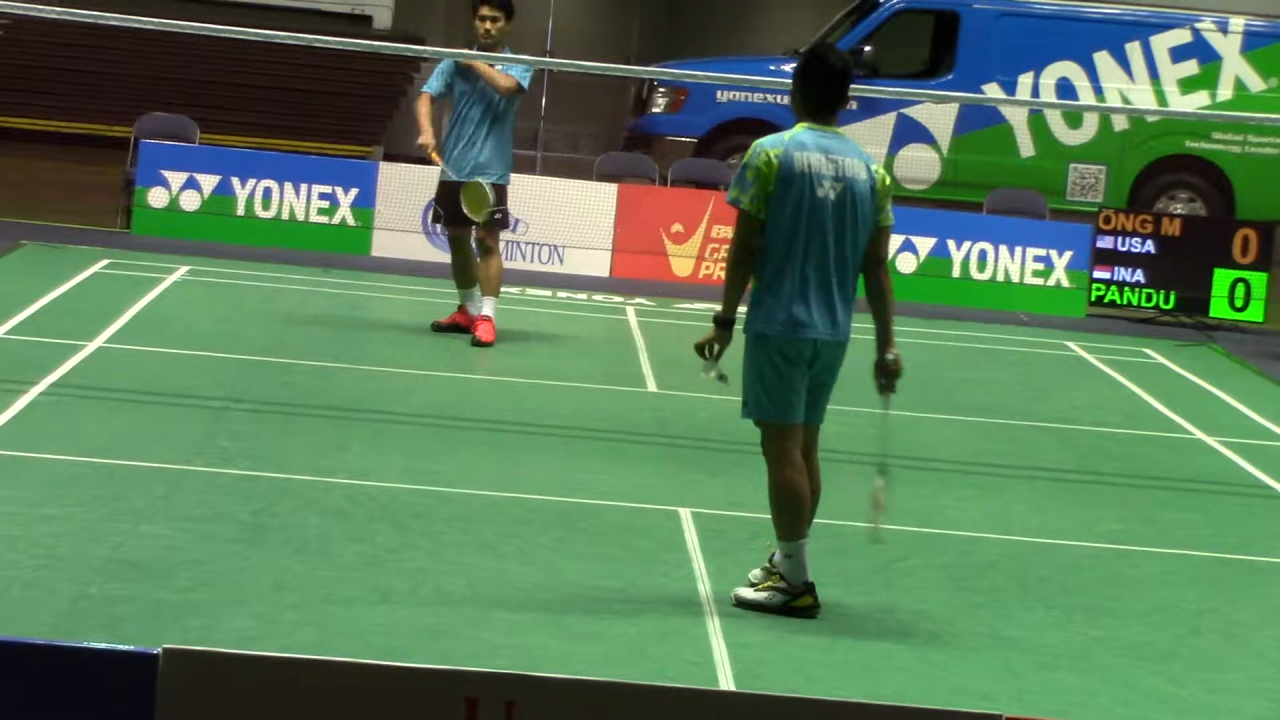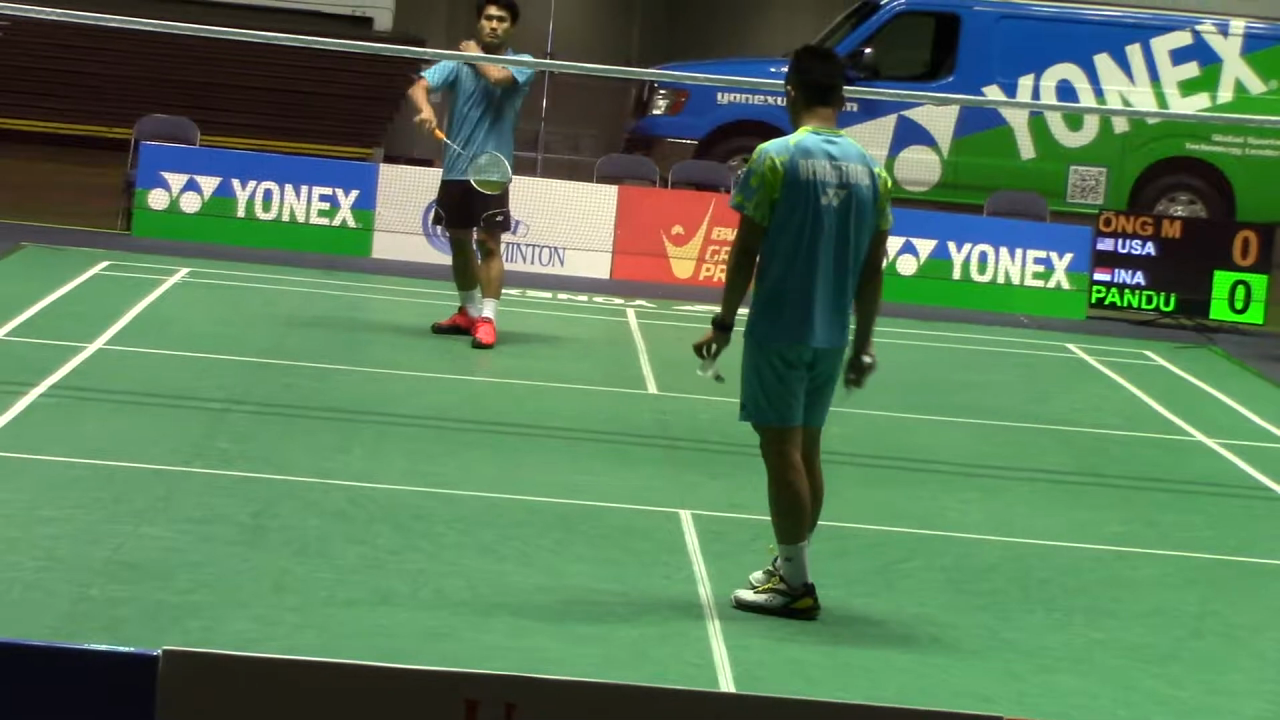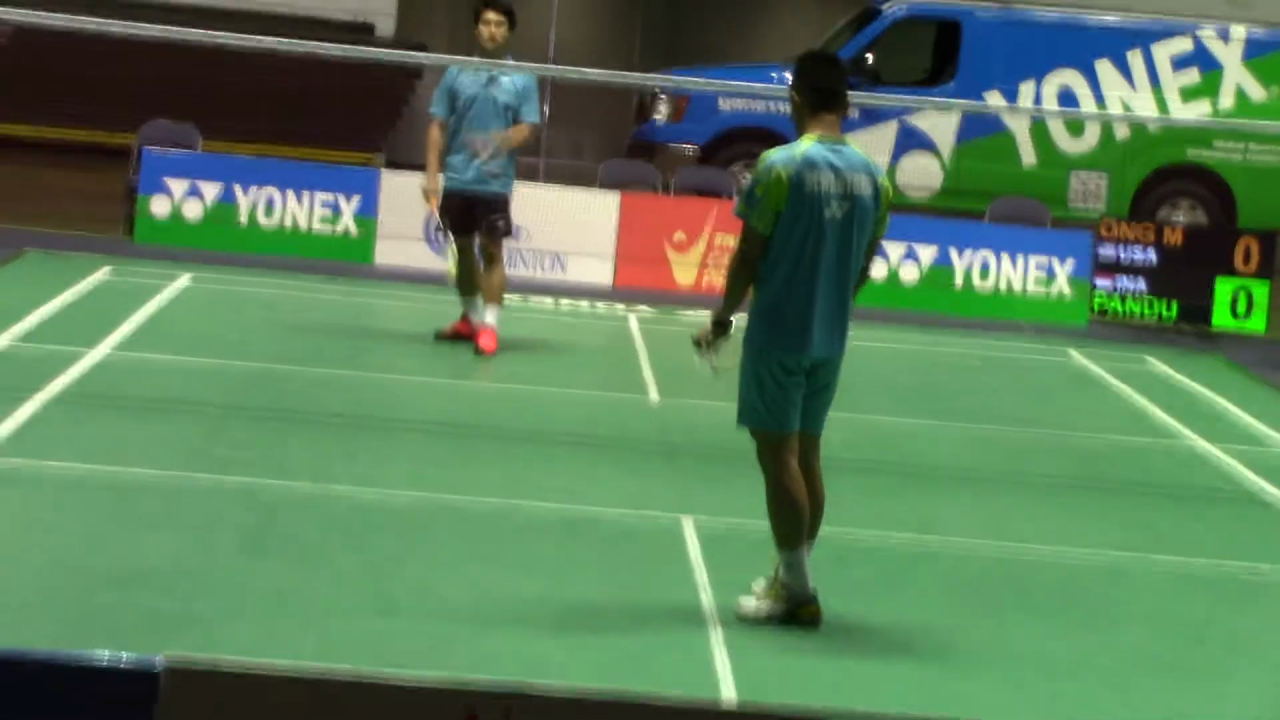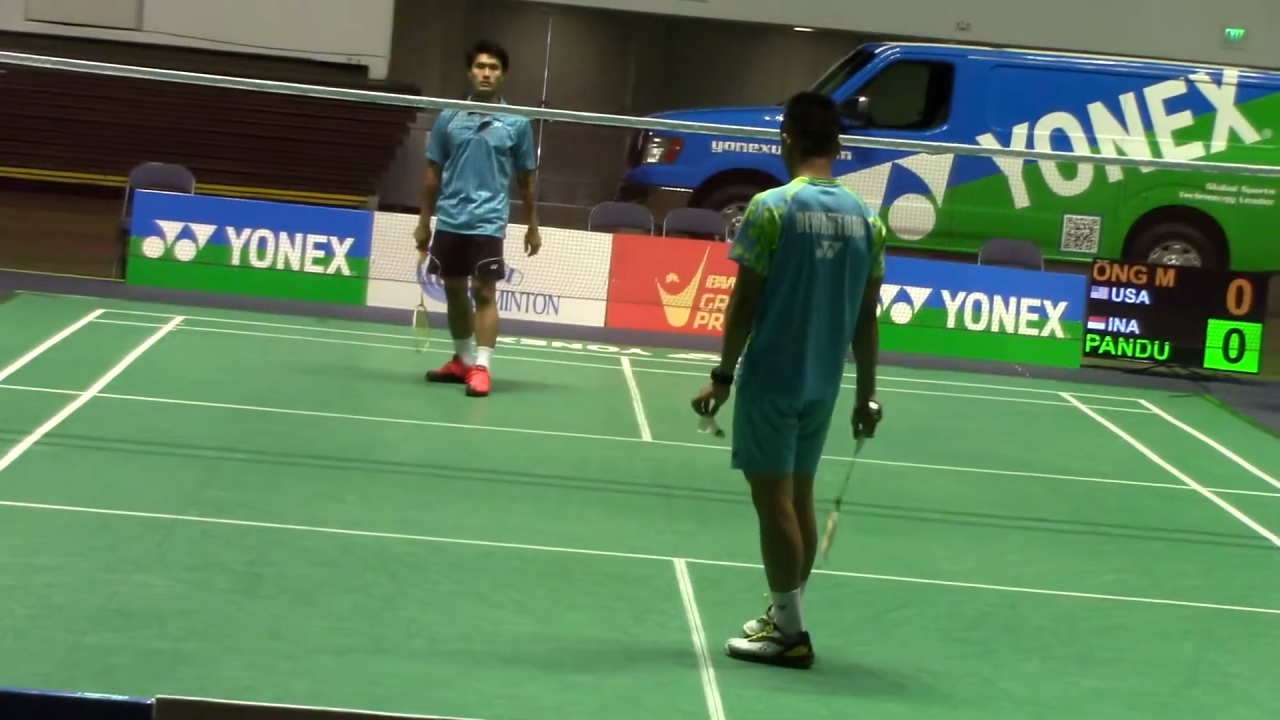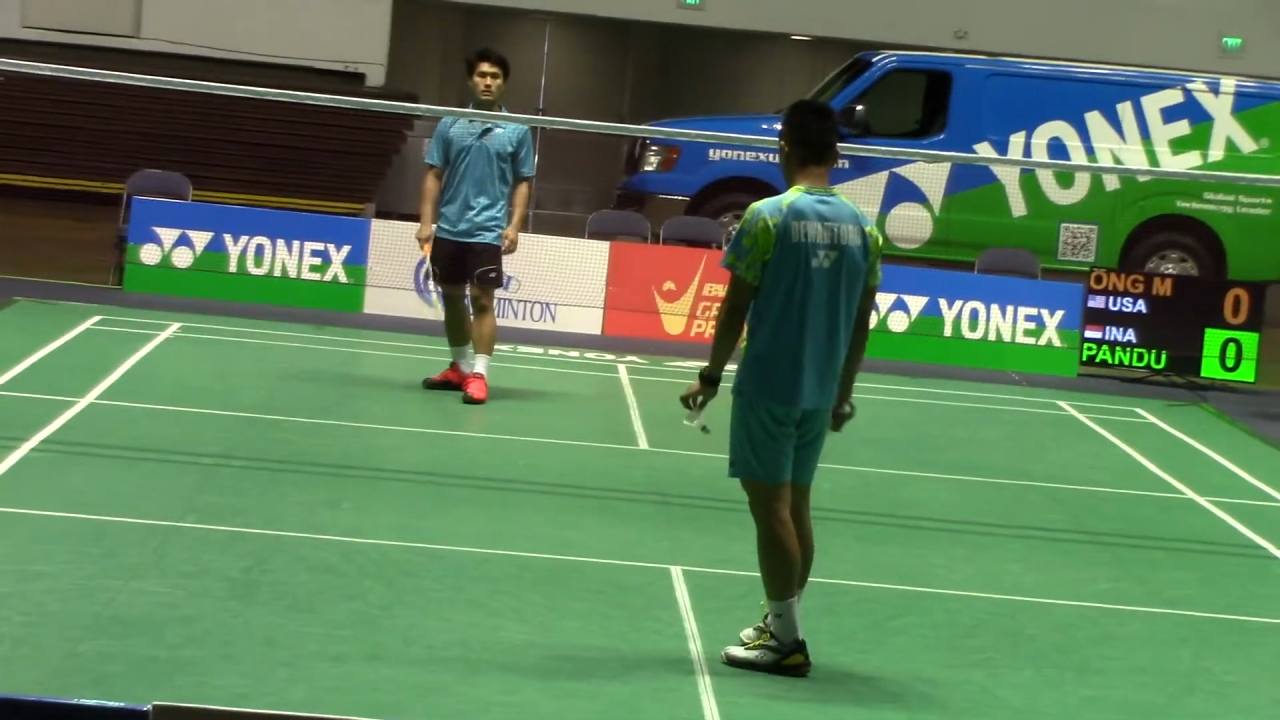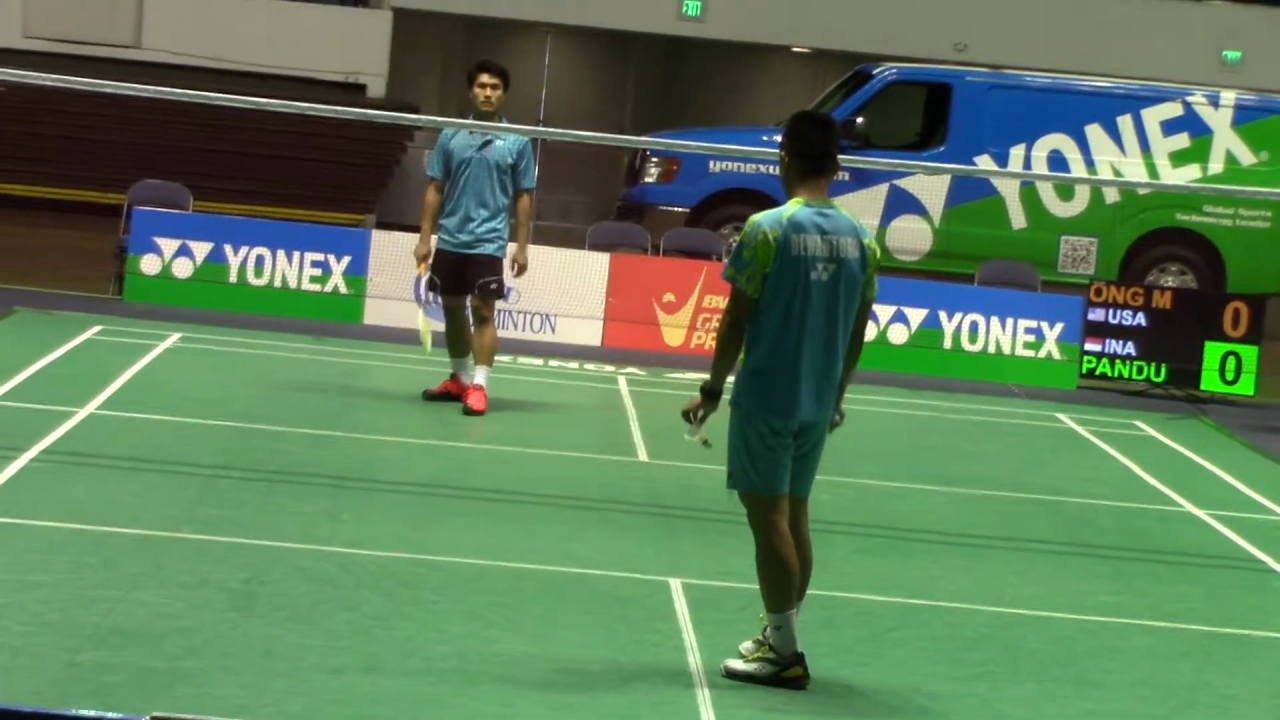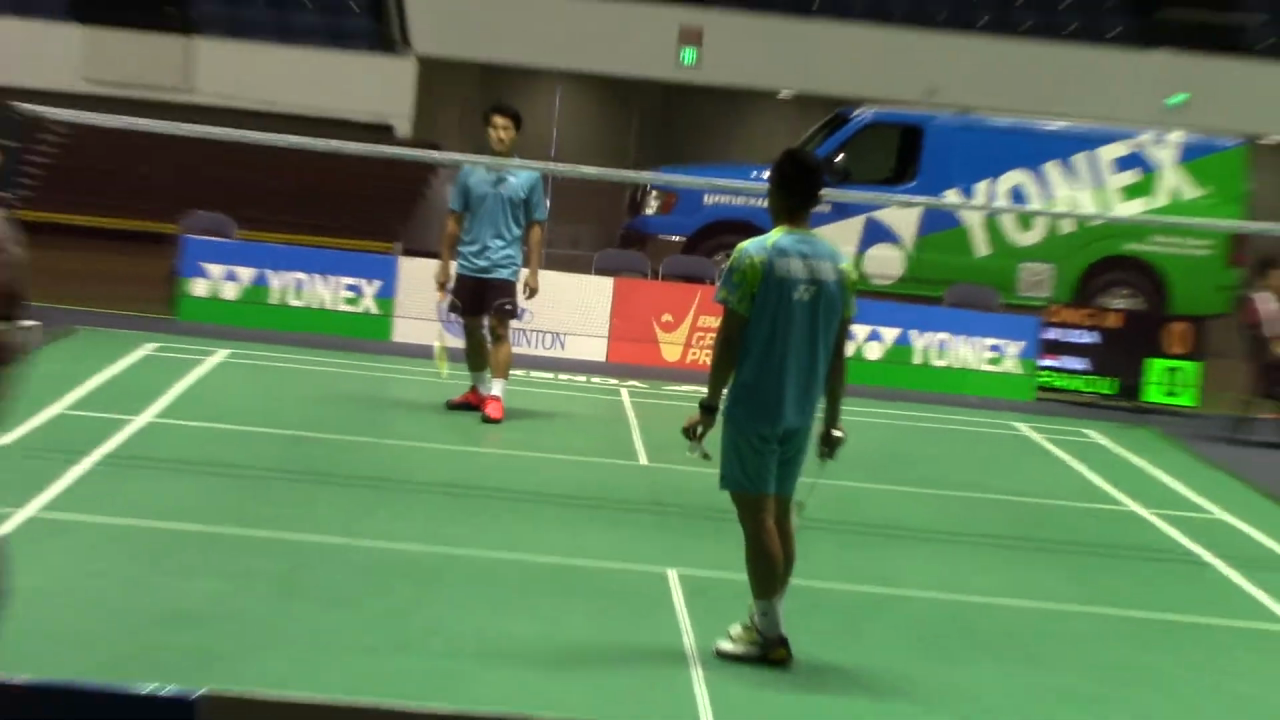
dt=0.4s
person 1, frame 1
left shoulder: (770, 152)
right shoulder: (869, 167)
left elbow: (745, 248)
right elbow: (876, 264)
left wrist: (724, 320)
right wrist: (886, 344)
left hip: (779, 324)
right hip: (833, 330)
left knee: (782, 447)
right knee: (803, 445)
left ankle: (794, 584)
right ankle: (787, 564)
person 1, frame 2
left shoulder: (774, 156)
right shoulder: (871, 169)
left elbow: (746, 252)
right elbow: (872, 268)
left wrist: (723, 322)
right wrist: (862, 344)
left hip: (779, 330)
right hip: (831, 336)
left knee: (781, 450)
right knee: (805, 450)
left ankle: (795, 585)
right ankle: (788, 567)
person 1, frame 3
left shoulder: (781, 165)
right shoulder: (873, 177)
left elbow: (749, 257)
right elbow: (861, 268)
left wrist: (721, 320)
left hip: (777, 337)
right hip: (829, 342)
left knee: (778, 456)
right knee: (805, 455)
left ankle: (796, 592)
right ankle: (791, 577)
person 1, frame 4
left shoulder: (771, 206)
right shoulder: (865, 218)
left elbow: (745, 302)
right elbow: (867, 315)
left wrist: (722, 375)
right wrist: (866, 391)
left hip: (771, 378)
right hip: (822, 384)
left knee: (772, 498)
right knee: (798, 497)
left ankle: (789, 632)
right ankle: (783, 617)
person 1, frame 5
left shoulder: (768, 215)
right shoulder: (862, 227)
left elbow: (736, 308)
right elbow: (861, 322)
left wrist: (710, 375)
right wrist: (843, 392)
left hip: (768, 386)
right hip: (819, 391)
left knee: (771, 506)
right knee: (795, 505)
left ankle: (786, 640)
right ankle: (780, 624)
person 1, frame 6
left shoulder: (768, 227)
right shoulder: (861, 239)
left elbow: (737, 320)
right elbow: (856, 332)
left wrist: (712, 389)
left hip: (766, 398)
right hip: (816, 403)
left knee: (769, 518)
right knee: (794, 517)
left ankle: (785, 652)
right ankle: (779, 637)
person 1, frame 7
left shoulder: (753, 254)
right shoulder: (837, 264)
left elbow: (730, 339)
right elbow: (837, 351)
left wrist: (709, 404)
right wrist: (832, 419)
left hip: (754, 409)
right hip: (800, 413)
left knee: (756, 515)
right knee: (779, 516)
left ankle: (769, 635)
right ankle: (766, 623)
person 2, frame 1
left shoulder: (518, 65)
right shoulder: (453, 63)
left elbow: (506, 87)
right elbow: (426, 96)
left wrist: (475, 62)
right wrist: (427, 130)
left hip: (491, 172)
right hip: (453, 168)
left knee: (487, 242)
right knee: (457, 239)
left ankle: (486, 317)
right ankle: (467, 310)
person 2, frame 2
left shoulder: (522, 64)
right shoulder: (457, 62)
left elbow: (497, 77)
right elbow: (418, 87)
left wrist: (475, 54)
right wrist: (426, 109)
right hip: (455, 169)
left knee: (489, 244)
right knee: (459, 241)
left ankle: (487, 319)
right ankle: (468, 312)
person 2, frame 3
left shoulder: (522, 78)
right shoulder: (456, 73)
left elbow: (526, 129)
right elbow: (438, 126)
left wrist: (496, 143)
right wrist: (431, 173)
left hip: (494, 181)
right hip: (456, 179)
left knee: (491, 250)
right knee: (462, 249)
left ankle: (489, 325)
right ankle: (470, 319)
person 2, frame 4
left shoulder: (517, 123)
right shoulder: (448, 118)
left elbow: (526, 178)
right elbow: (433, 172)
left wrist: (532, 226)
right wrist: (424, 222)
left hip: (488, 223)
right hip: (448, 221)
left knee: (484, 292)
right knee: (454, 291)
left ankle: (481, 367)
right ankle: (462, 360)
person 2, frame 5
left shoulder: (517, 131)
right shoulder: (449, 124)
left elbow: (522, 183)
right elbow: (434, 175)
left wrist: (514, 226)
right wrist: (426, 222)
left hip: (487, 231)
right hip: (448, 229)
left knee: (482, 300)
right knee: (452, 298)
left ankle: (479, 375)
right ankle: (460, 367)
person 2, frame 6
left shoulder: (518, 142)
right shoulder: (450, 136)
left elbow: (523, 197)
right elbow: (435, 189)
left wrist: (521, 246)
right wrist: (425, 238)
left hip: (488, 243)
right hip: (449, 241)
left knee: (483, 312)
right knee: (453, 309)
left ankle: (479, 386)
right ankle: (459, 379)
person 2, frame 7
left shoulder: (529, 178)
right shoulder: (469, 172)
left elbow: (535, 228)
right elbow: (455, 221)
left wrist: (533, 272)
right wrist: (444, 265)
left hip: (503, 268)
right hip: (468, 267)
left knee: (499, 330)
right knee: (472, 328)
left ankle: (496, 397)
right ankle: (478, 390)
